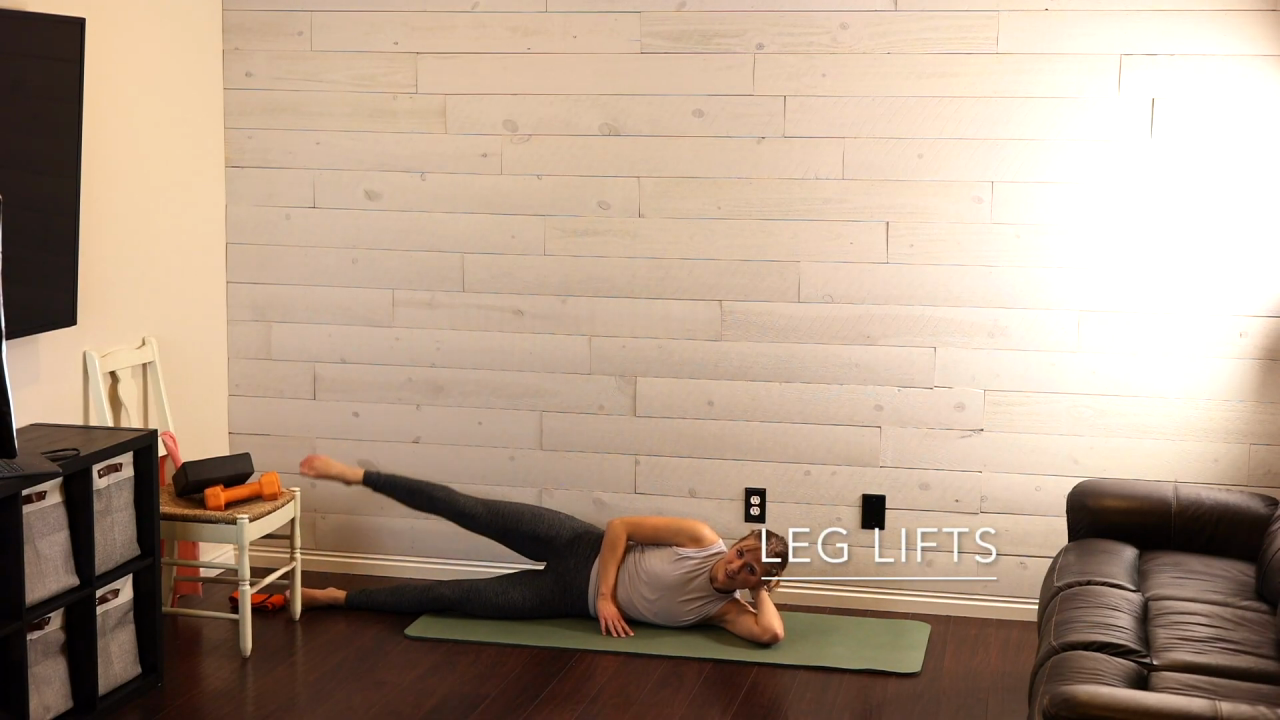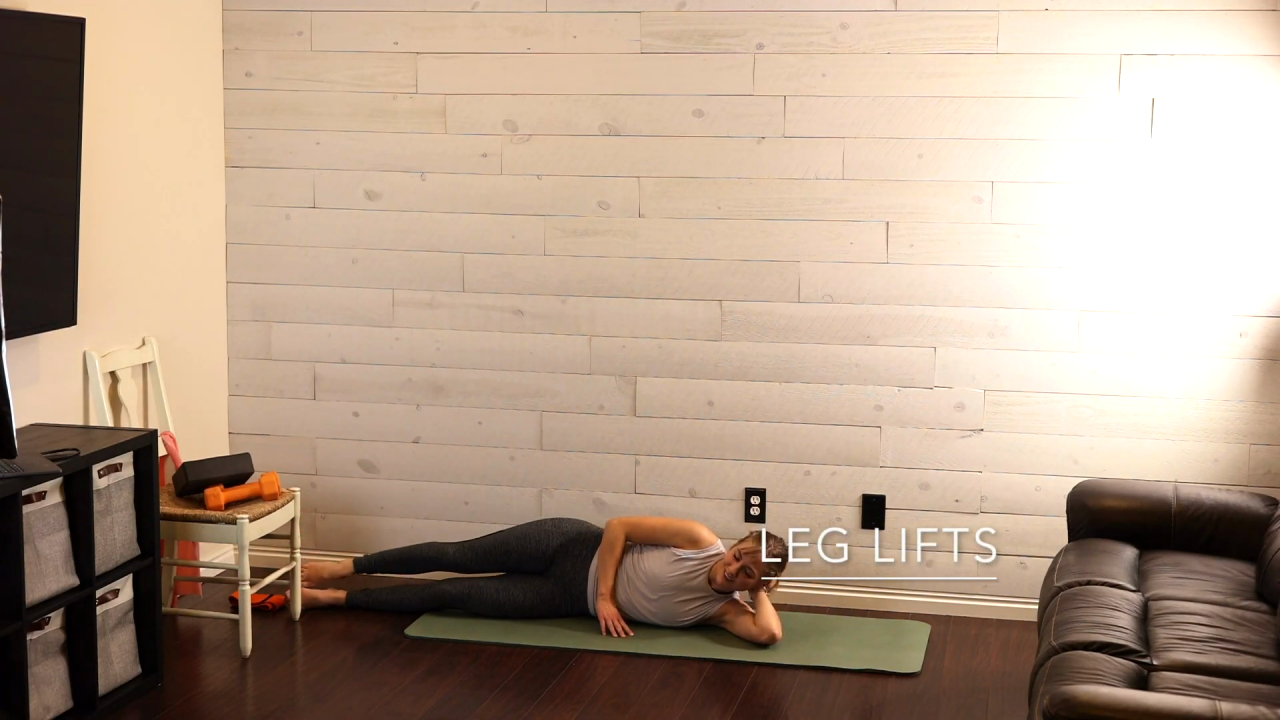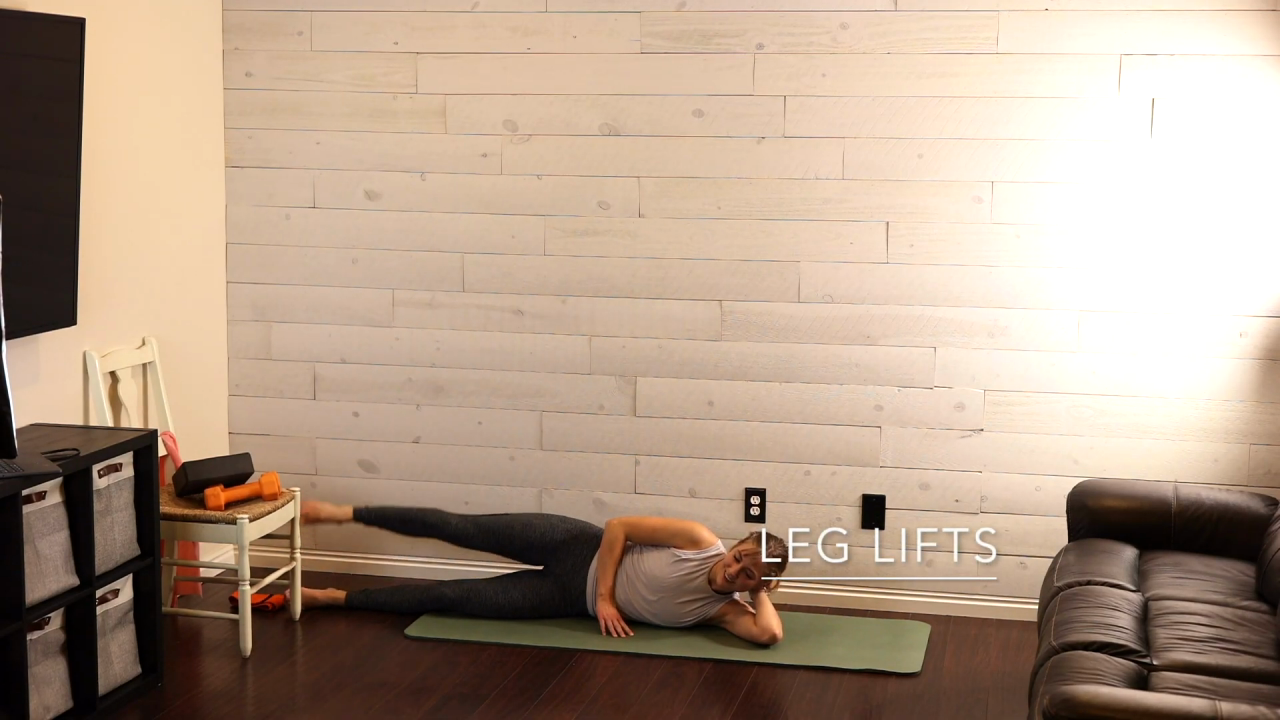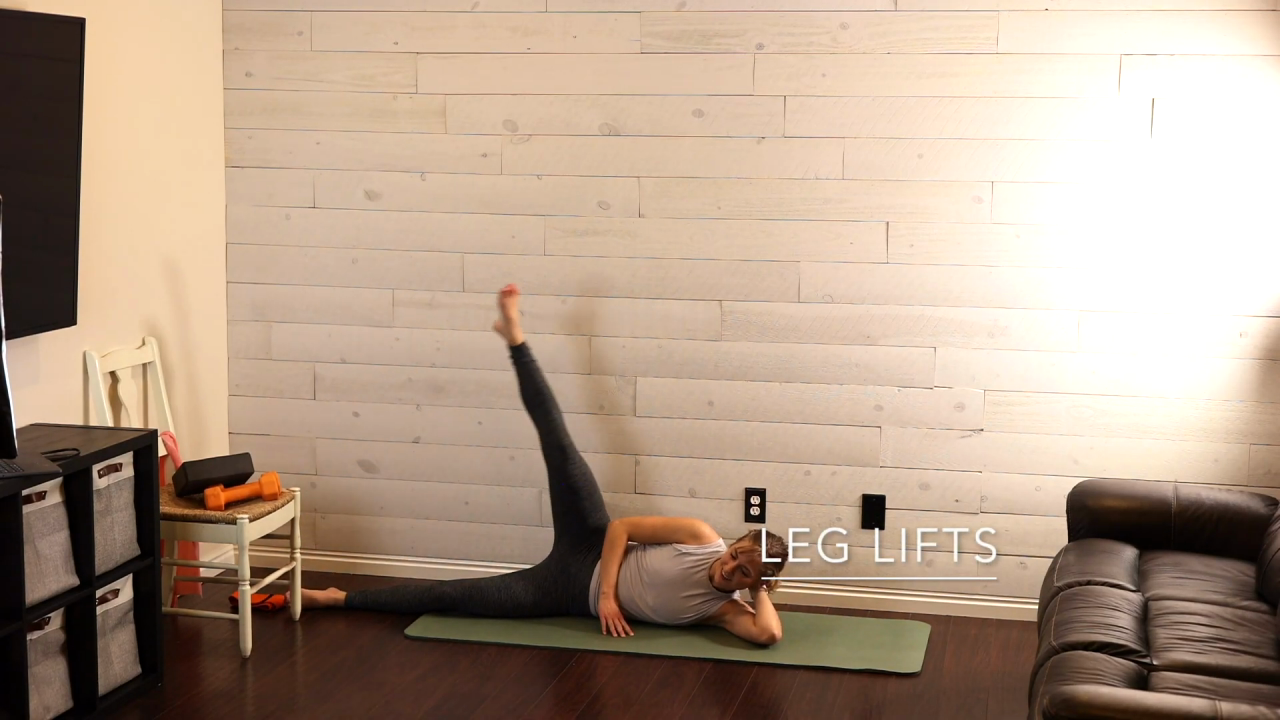
dt=0.4s
person 1, frame 1
left shoulder: (722, 608)
right shoulder: (701, 539)
left elbow: (771, 631)
right elbow: (619, 526)
left wrist: (760, 580)
right wrist: (607, 590)
left hip: (574, 601)
right hip: (579, 549)
left knee: (450, 597)
right knee: (467, 510)
left ankle: (336, 596)
right ankle: (355, 475)
person 1, frame 2
left shoulder: (723, 609)
right shoulder: (699, 540)
left elbow: (769, 633)
right elbow: (618, 526)
left wrist: (760, 589)
right wrist: (606, 593)
left hip: (572, 599)
right hip: (575, 550)
left knee: (451, 595)
right knee: (456, 556)
left ankle: (336, 598)
right ankle: (345, 568)
person 1, frame 3
left shoulder: (729, 607)
right shoulder: (700, 541)
left elbow: (765, 630)
right elbow: (619, 526)
left wrist: (763, 590)
right wrist: (604, 594)
left hip: (577, 596)
right hip: (578, 548)
left knee: (452, 595)
right knee: (461, 530)
left ankle: (338, 596)
right ankle: (345, 513)
person 1, frame 4
left shoulder: (723, 608)
right shoulder: (702, 537)
left elbow: (768, 634)
right elbow: (620, 527)
left wrist: (760, 589)
right wrist: (608, 593)
left hip: (577, 598)
right hip: (589, 554)
left knee: (452, 596)
right knee: (558, 442)
left ankle: (338, 600)
right ankle: (514, 336)
